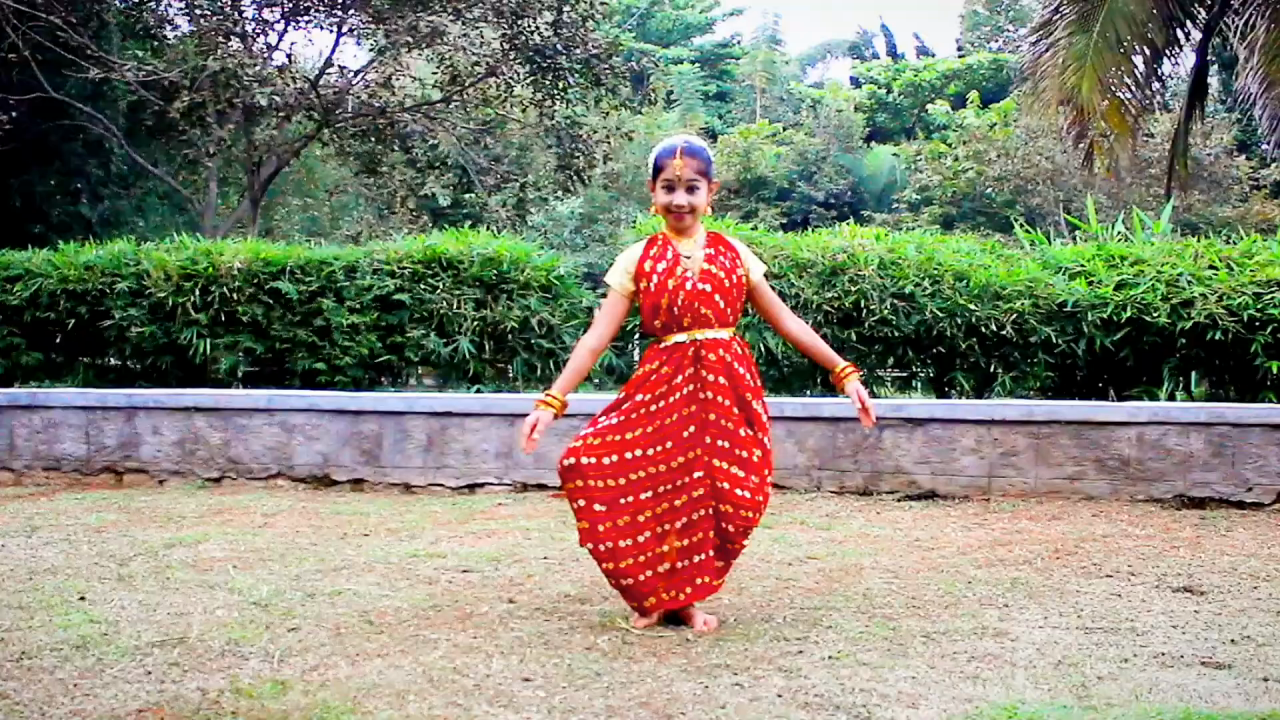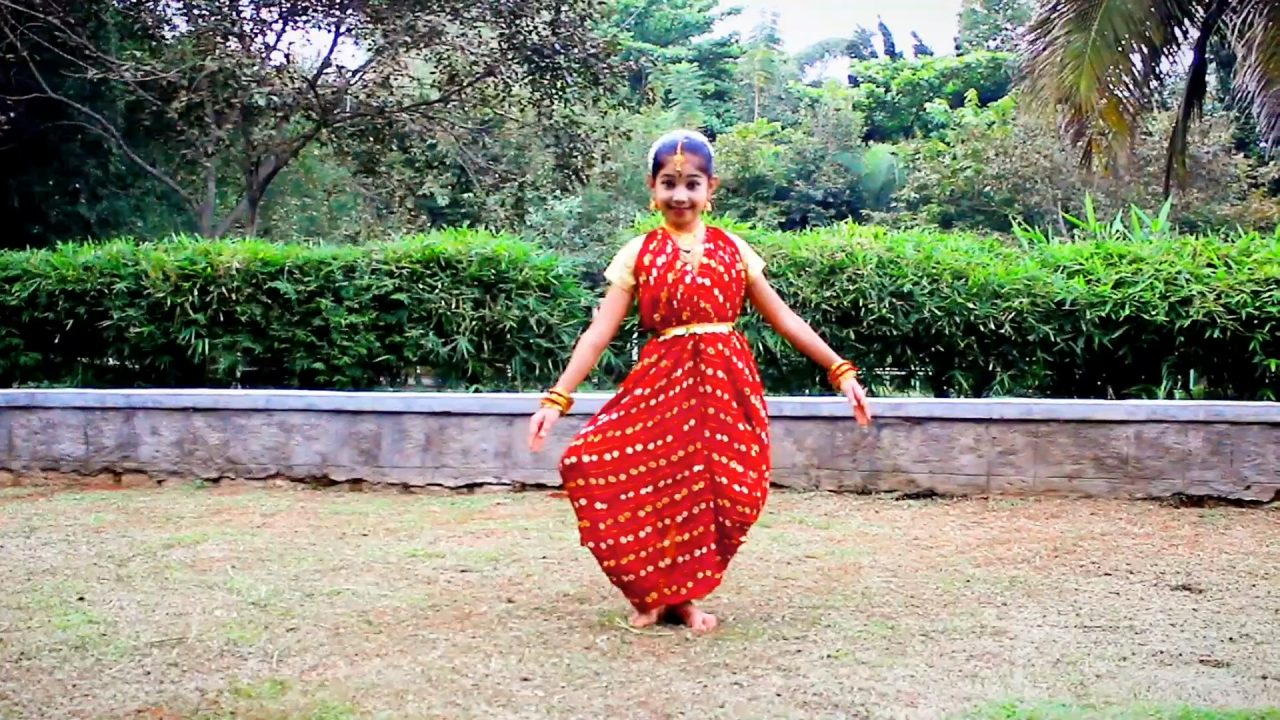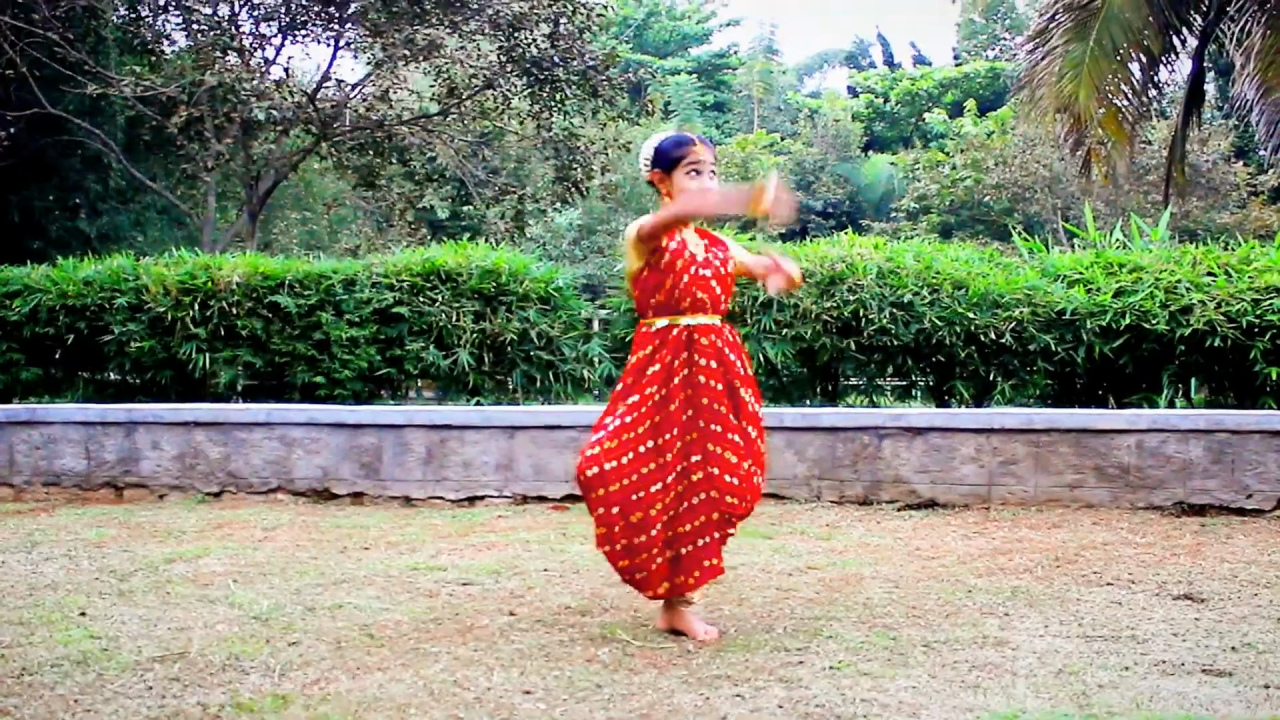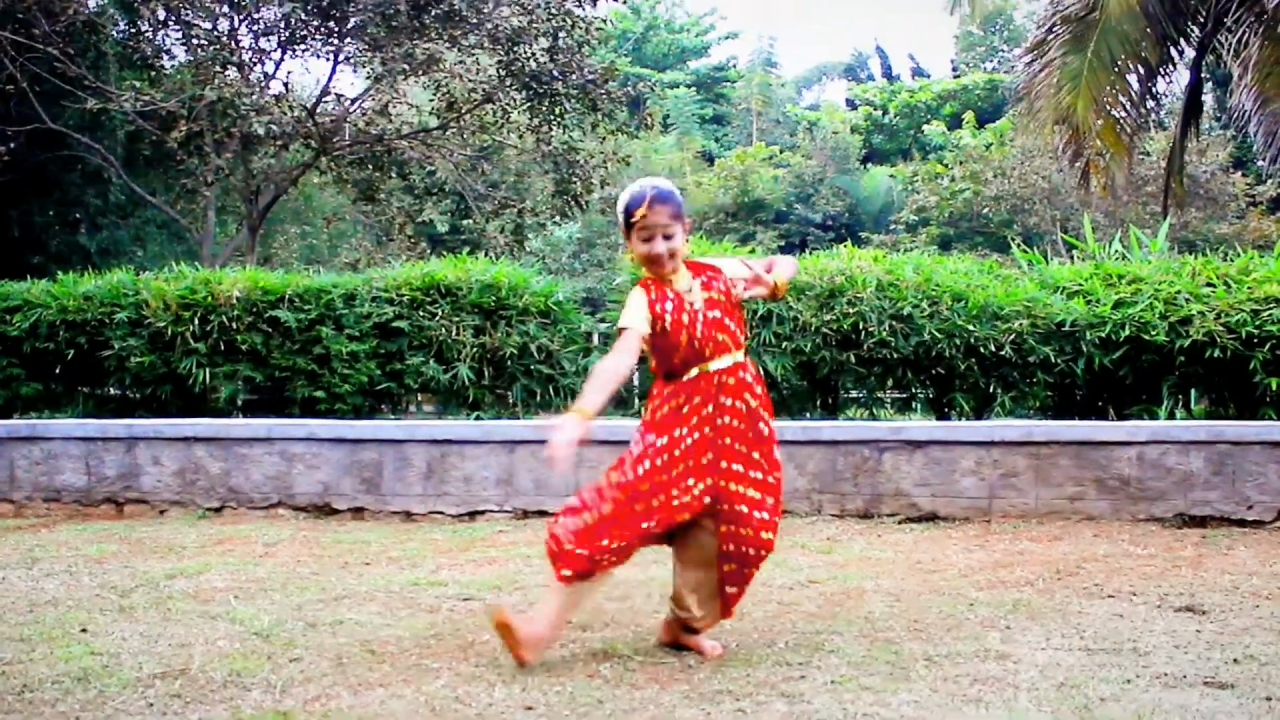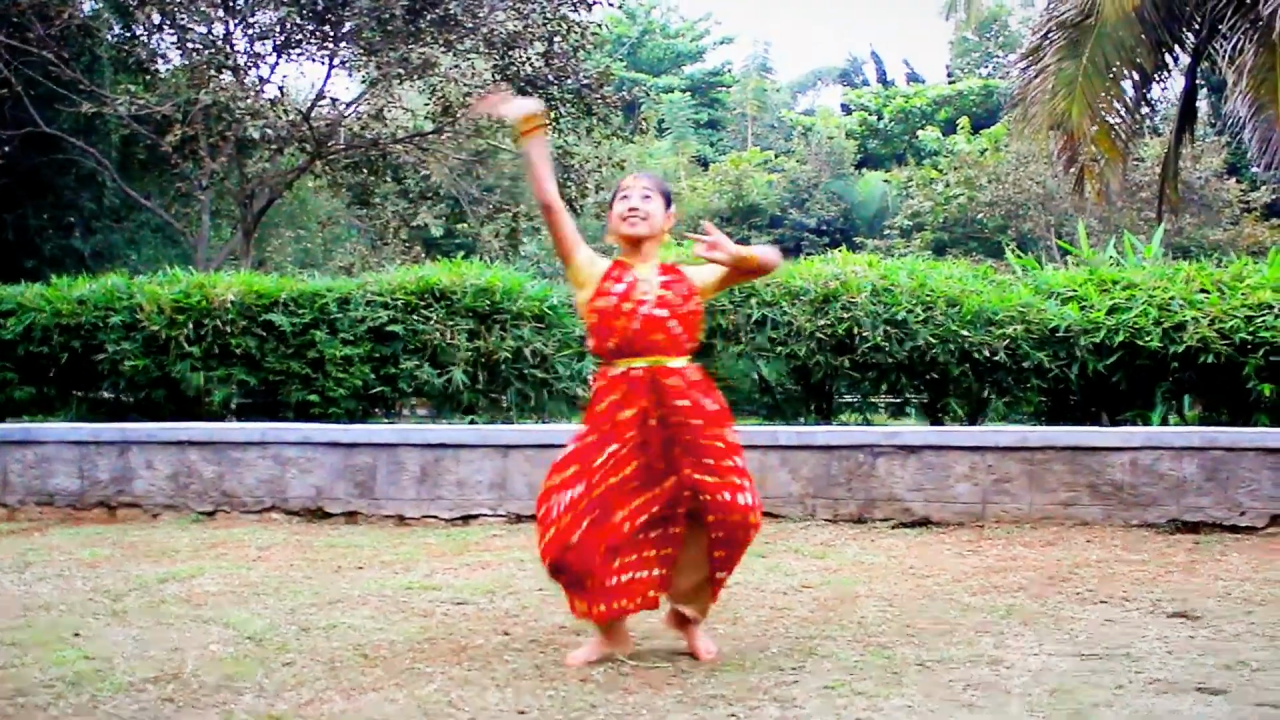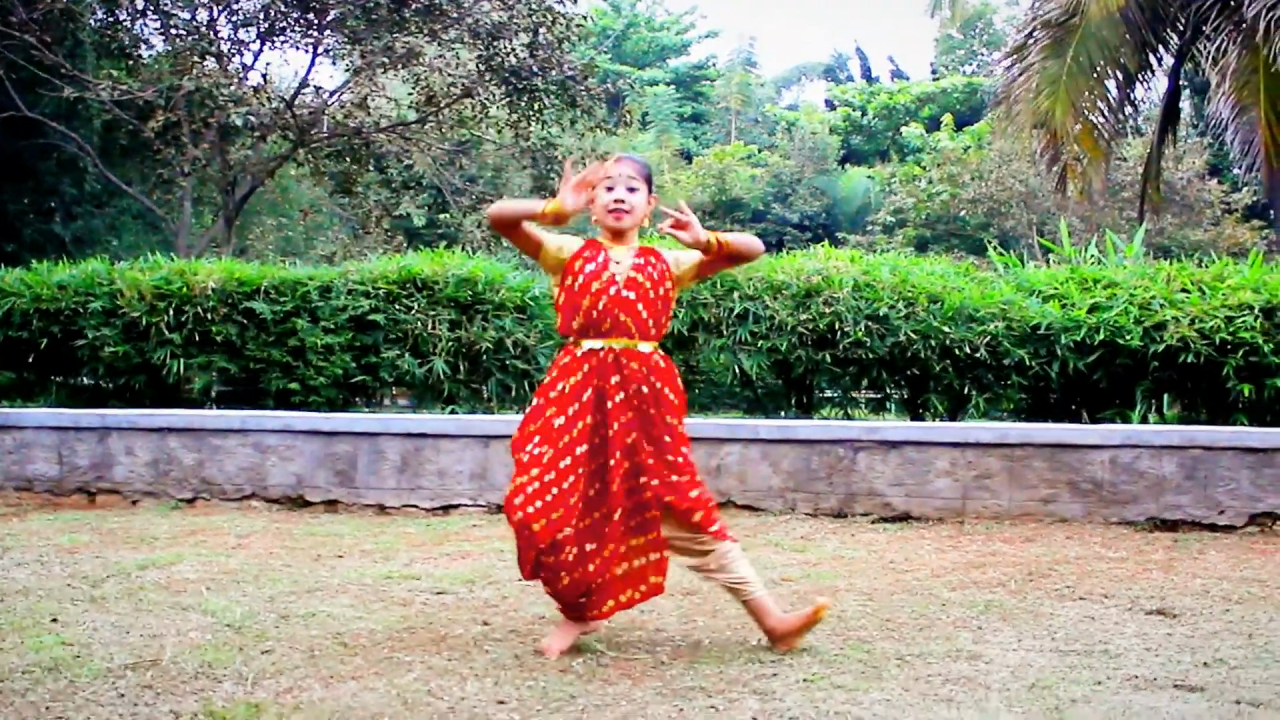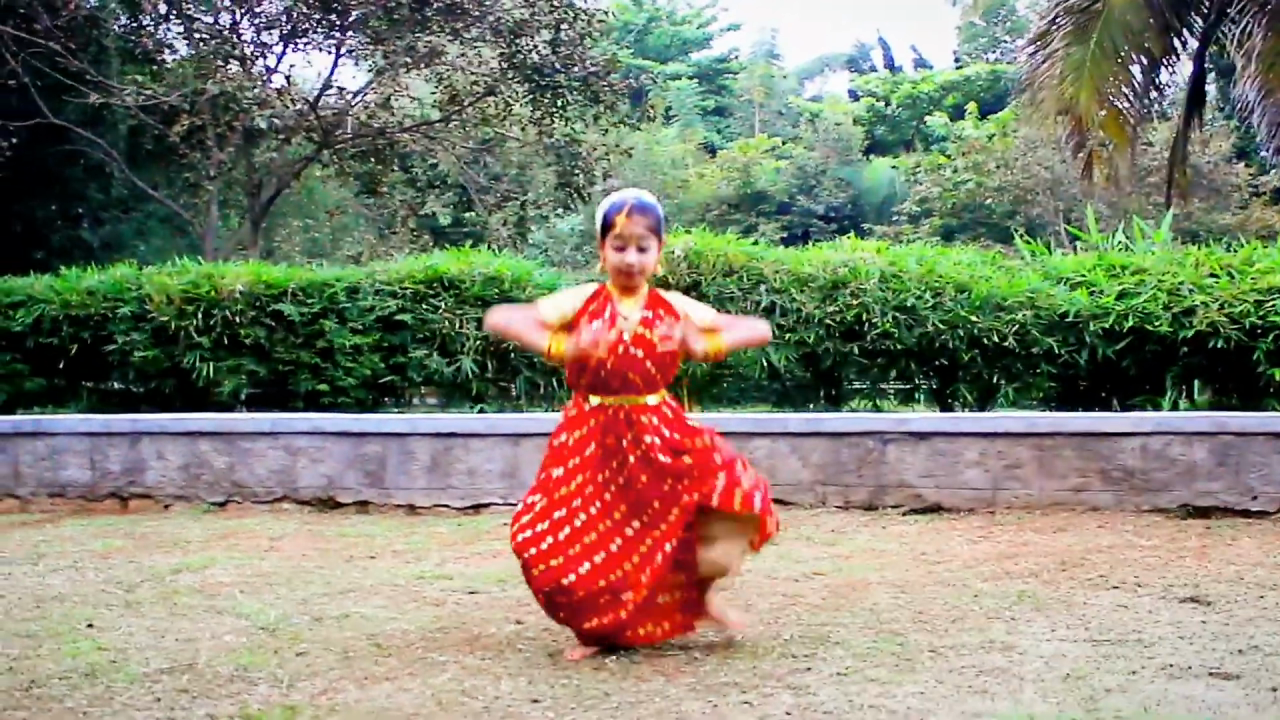
dt=0.4s
person 1, frame 1
left shoulder: (735, 254)
right shoulder: (638, 259)
left elbow: (785, 320)
right elbow: (597, 336)
left wrist: (845, 373)
right wrist: (551, 401)
left hip: (728, 386)
right hip: (663, 386)
left knee: (724, 496)
left ankle: (686, 597)
right ankle: (652, 594)
person 1, frame 2
left shoulder: (733, 249)
right shoulder: (638, 253)
left elbow: (782, 316)
right elbow: (600, 330)
left wrist: (840, 370)
right wrist: (557, 397)
left hip: (726, 381)
right hip: (661, 380)
left knee: (721, 490)
left ankle: (684, 596)
right ankle: (651, 592)
person 1, frame 3
left shoulder: (720, 245)
right shoulder: (645, 235)
left elbow: (774, 269)
right elbow: (680, 211)
left wrist: (783, 271)
right wrist: (752, 202)
left hip: (719, 369)
right hip: (662, 368)
left knee: (706, 482)
right knee: (613, 464)
left ankle: (678, 603)
person 1, frame 4
left shoulder: (719, 272)
right shoulder: (641, 303)
left elbow: (786, 262)
right elbow: (614, 363)
left wrist: (772, 282)
right wrist: (576, 419)
left hip: (740, 408)
right hip: (681, 415)
left knee: (736, 522)
right knee: (625, 503)
left ankle: (684, 623)
right ankle: (546, 626)
person 1, frame 5
left shoulder: (690, 278)
right shoulder: (594, 271)
left elbow: (770, 262)
right elbow: (549, 203)
left wrist: (735, 255)
right wrist: (532, 130)
left hip: (682, 403)
right hip: (623, 403)
left knee: (725, 505)
right knee: (579, 517)
left ankle: (688, 612)
right ankle: (612, 630)
person 1, frame 6
left shoulder: (667, 261)
right shoulder: (569, 251)
left elbow: (753, 250)
right elbow: (498, 217)
left wrist: (705, 240)
right wrist: (556, 210)
left hip: (644, 391)
right hip: (579, 391)
left knee: (680, 505)
right knee: (559, 503)
left ankle: (770, 618)
right ankle: (581, 615)
person 1, frame 7
left shoulder: (674, 307)
right shoulder: (579, 303)
left elbow: (759, 331)
right elbow: (497, 320)
left wrist: (702, 344)
right wrist: (562, 348)
left hip: (659, 434)
right hip: (592, 439)
left knee: (738, 498)
right knee: (544, 538)
left ankle: (700, 593)
right ankle: (600, 626)
